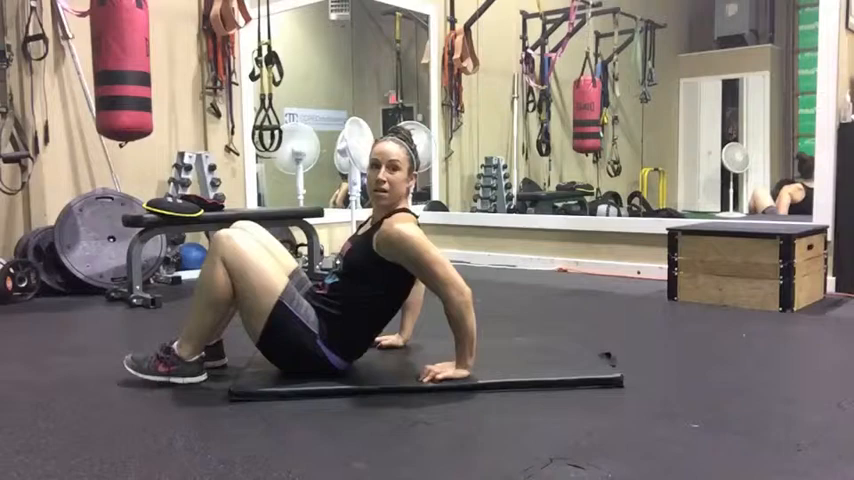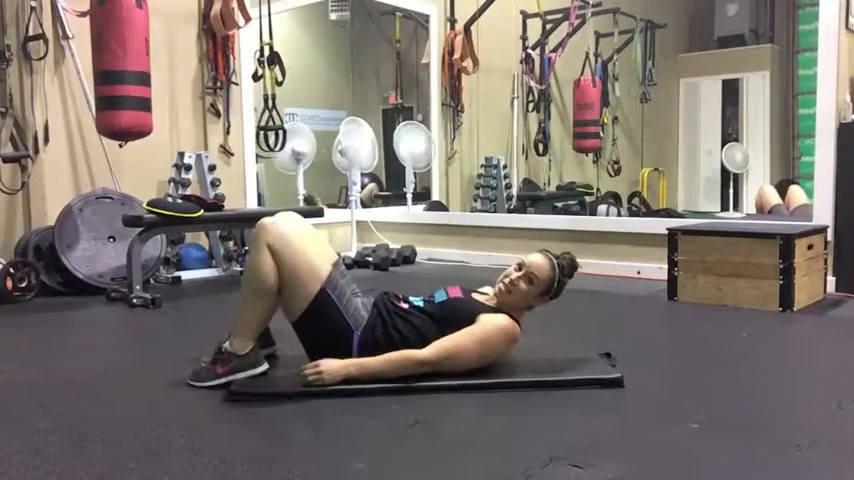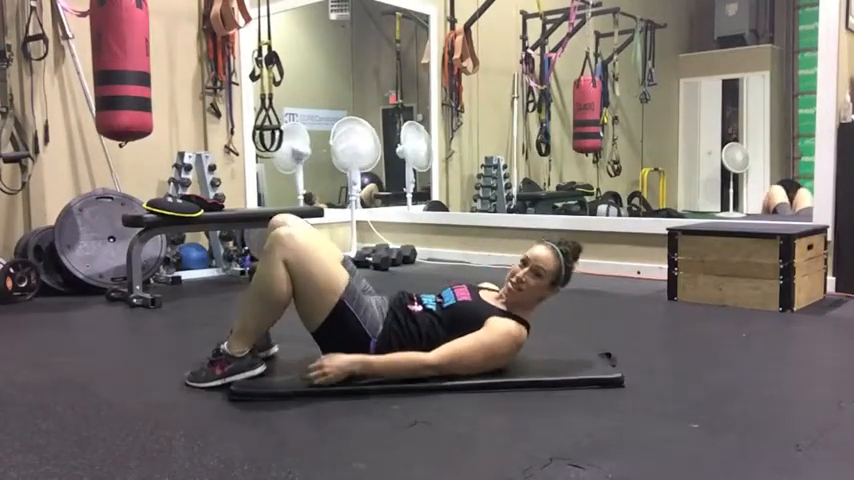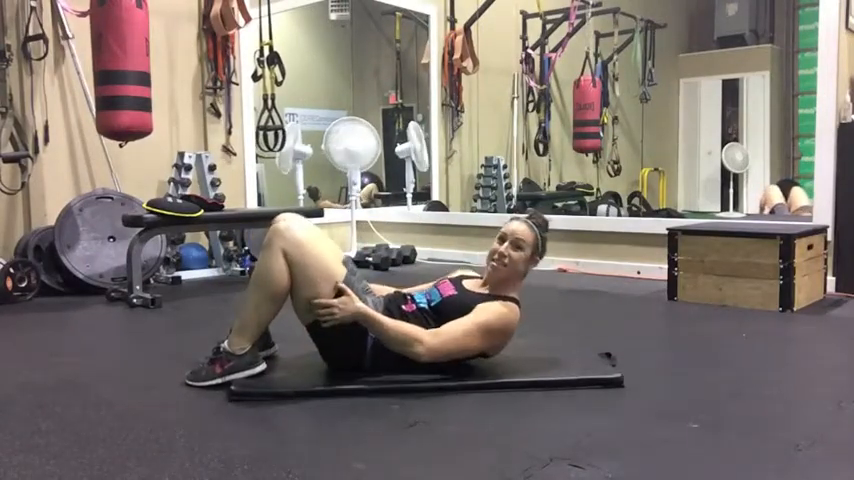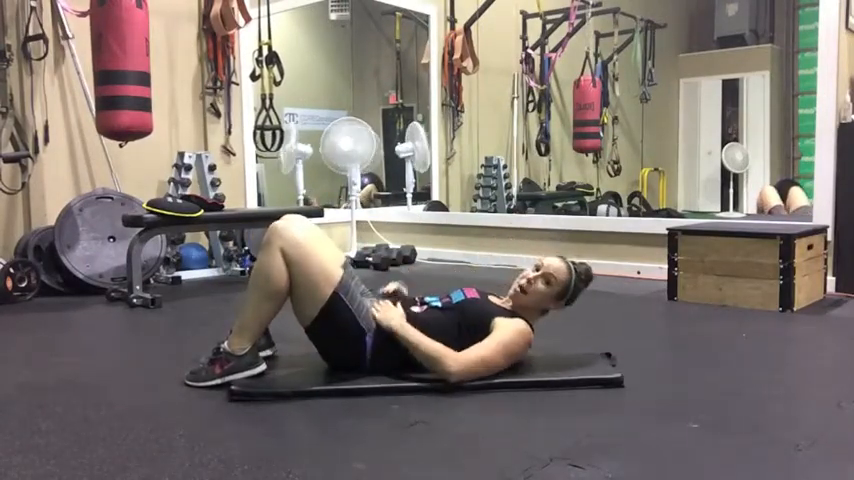
dt=1s
person 1, frame 1
left shoulder: (397, 230)
right shoulder: (378, 221)
left elbow: (458, 294)
right elbow: (414, 278)
left wrist: (461, 363)
right wrist: (404, 334)
left hip: (318, 348)
right hip: (316, 314)
left knee: (226, 244)
right knee: (243, 230)
left ankle: (184, 358)
right ankle: (207, 345)
person 1, frame 2
left shoulder: (502, 327)
right shoulder: (486, 296)
left elbow: (427, 360)
left wrist: (347, 368)
left hip: (354, 339)
right hip: (366, 315)
left knee: (270, 232)
right knee: (285, 223)
left ankle: (239, 354)
right ankle: (253, 335)
person 1, frame 3
left shoulder: (510, 332)
right shoulder: (490, 291)
left elbow: (433, 364)
left wrist: (353, 364)
left hip: (371, 337)
right hip: (381, 311)
left knee: (286, 243)
right knee: (284, 225)
left ankle: (238, 355)
right ankle: (255, 337)
person 1, frame 4
left shoulder: (502, 314)
right shoulder: (470, 278)
left elbow: (425, 347)
left wrist: (360, 312)
right wrist: (355, 286)
left hip: (365, 342)
right hip: (375, 314)
left knee: (285, 237)
right knee: (287, 225)
left ankle: (238, 353)
right ankle: (254, 336)
person 1, frame 5
left shoulder: (517, 331)
right shoulder: (495, 305)
left elbow: (455, 367)
left wrist: (400, 327)
right wrist: (407, 299)
left hip: (365, 342)
right hip: (373, 319)
left knee: (284, 236)
right knee: (291, 227)
left ankle: (238, 353)
right ankle: (255, 336)
